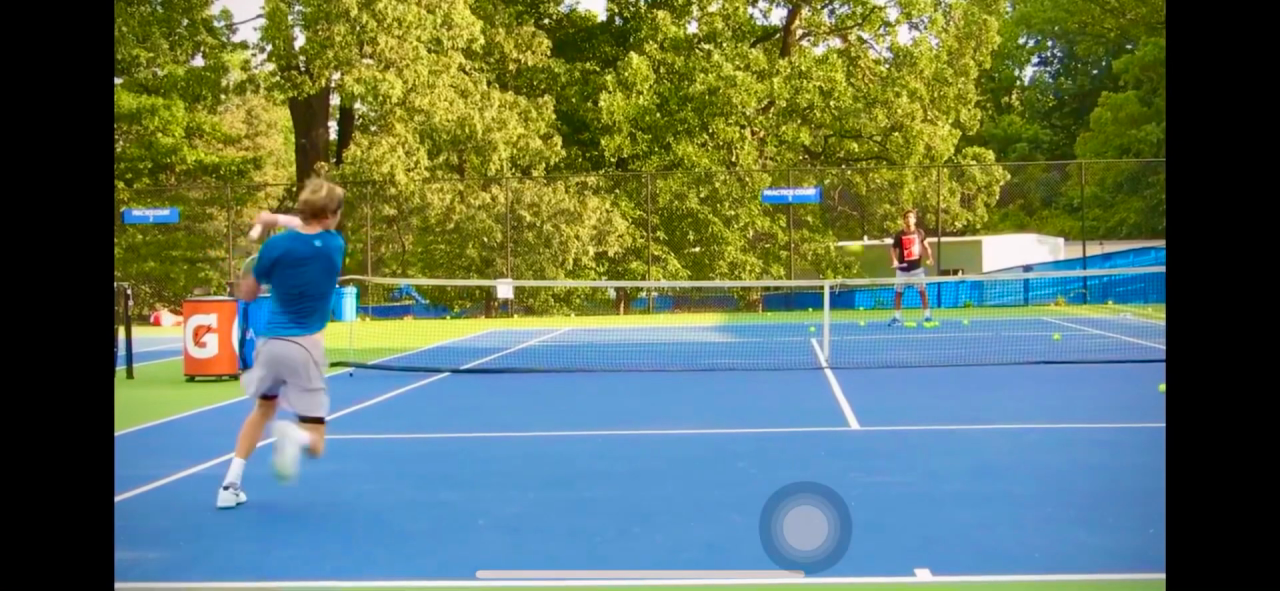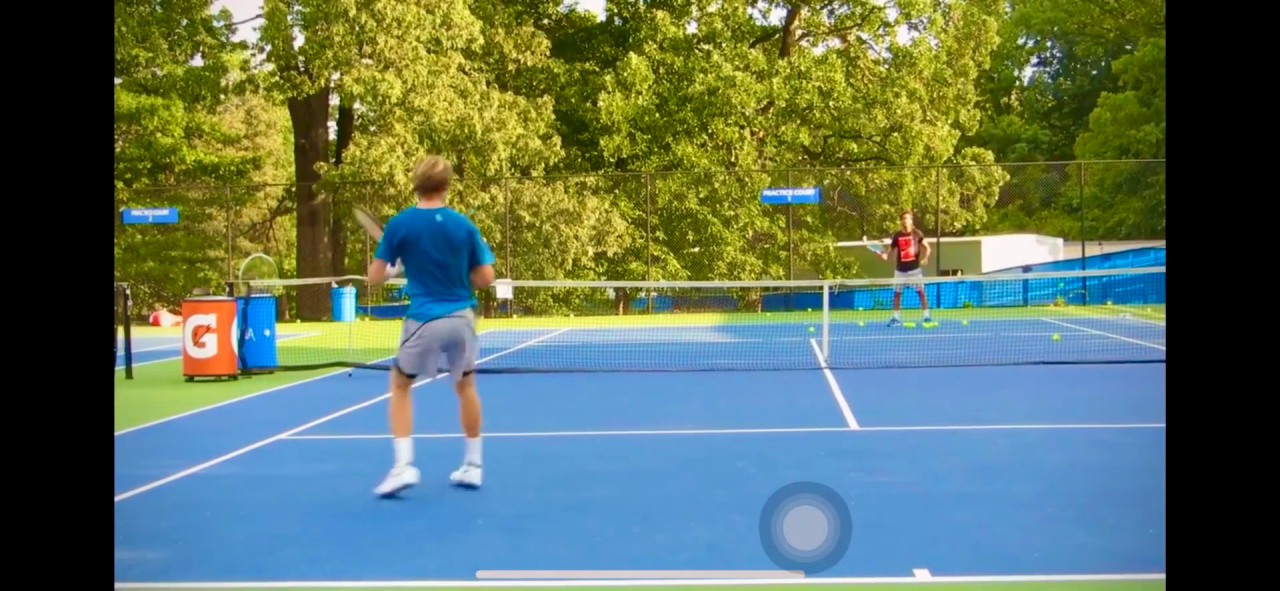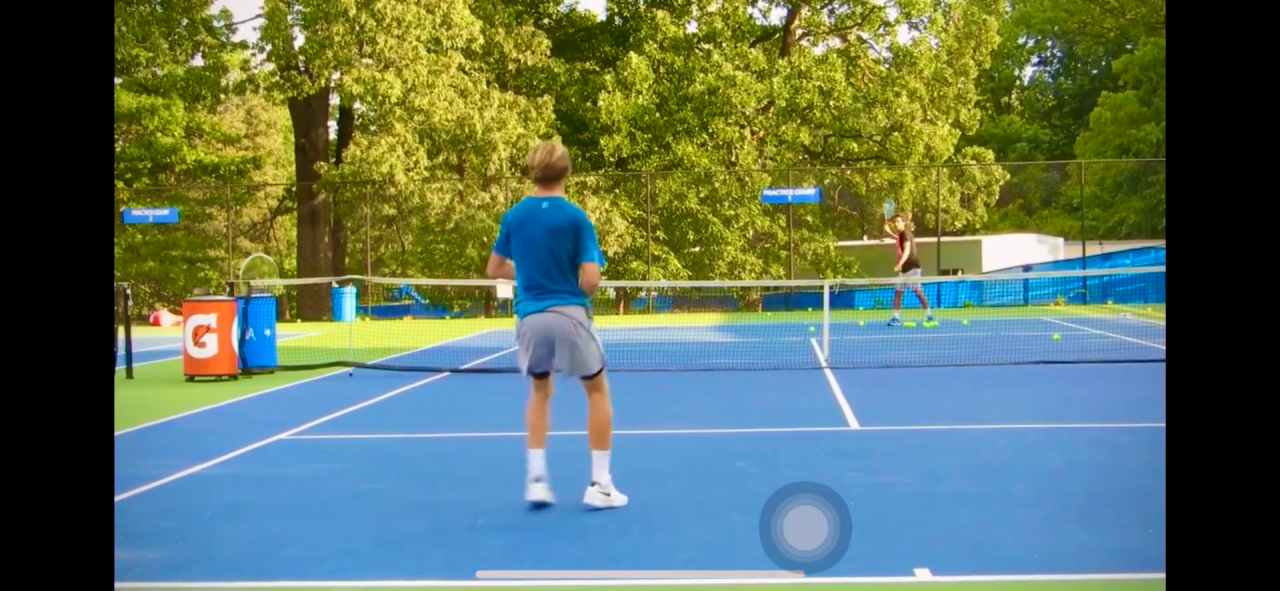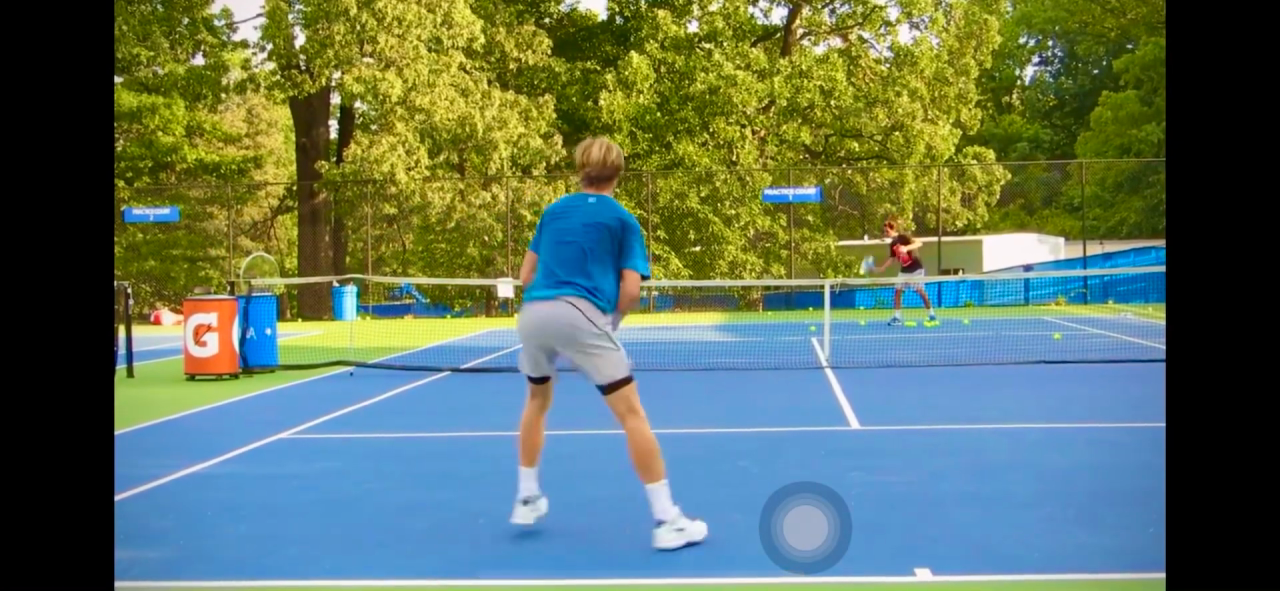
dt=0.5s
person 1, frame 1
left shoulder: (276, 245)
right shoulder: (335, 245)
left elbow: (245, 293)
right wrist: (278, 219)
left hip: (270, 343)
right hip: (305, 348)
left knee: (264, 409)
right knee: (313, 440)
left ankle: (230, 484)
right ankle: (292, 436)
person 1, frame 2
left shoulder: (400, 224)
right shoulder: (465, 225)
left elbow: (374, 276)
right elbow: (486, 278)
left wrist: (395, 268)
left hip: (424, 323)
right hip: (461, 318)
left knee: (400, 386)
right knee: (465, 387)
left ankle: (403, 466)
right ankle: (472, 466)
person 1, frame 3
left shoulder: (514, 215)
right shoulder: (576, 217)
left elbow: (495, 269)
right elbow: (590, 280)
left hip: (529, 320)
right hip: (569, 314)
left knee: (540, 392)
right knee: (598, 392)
left ankle: (536, 480)
right ankle: (600, 486)
person 1, frame 4
left shoulder: (553, 210)
right shoulder: (623, 220)
left elbow: (526, 276)
right elbow: (631, 289)
right wrist: (609, 318)
left hip: (534, 315)
right hip: (580, 315)
left knee: (537, 403)
right knee: (632, 416)
left ankle: (527, 500)
right ankle: (667, 520)
